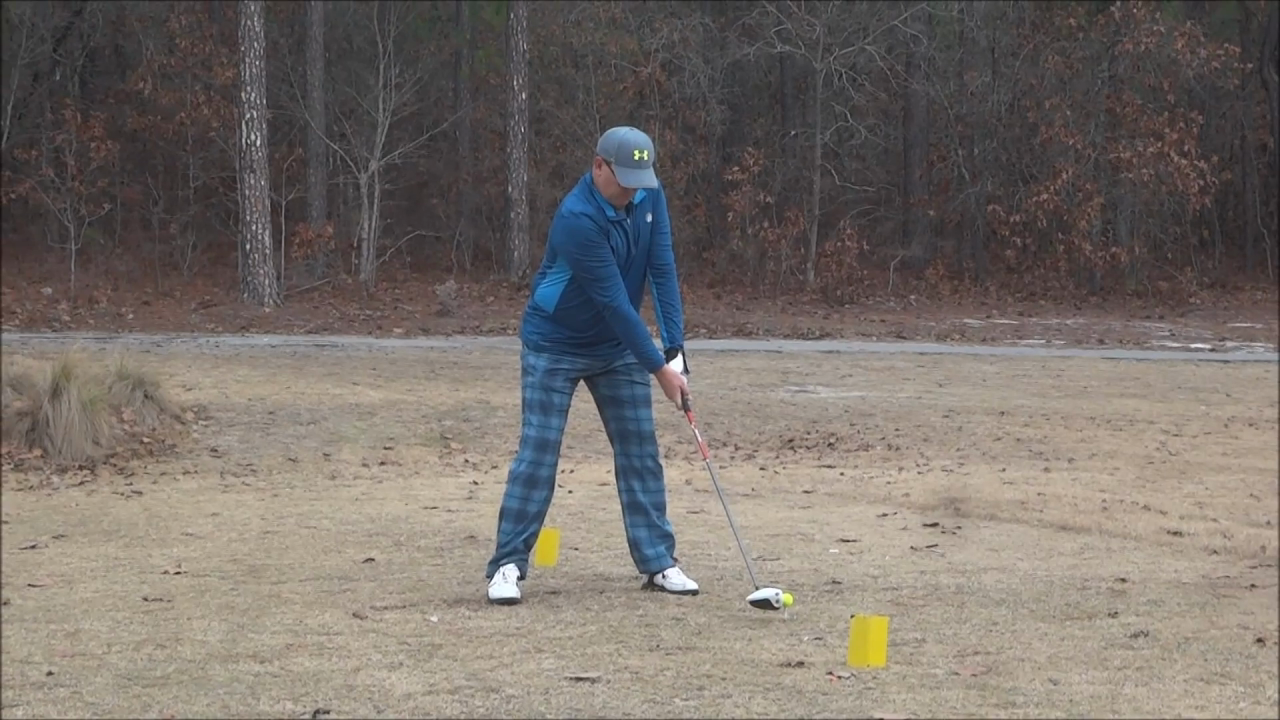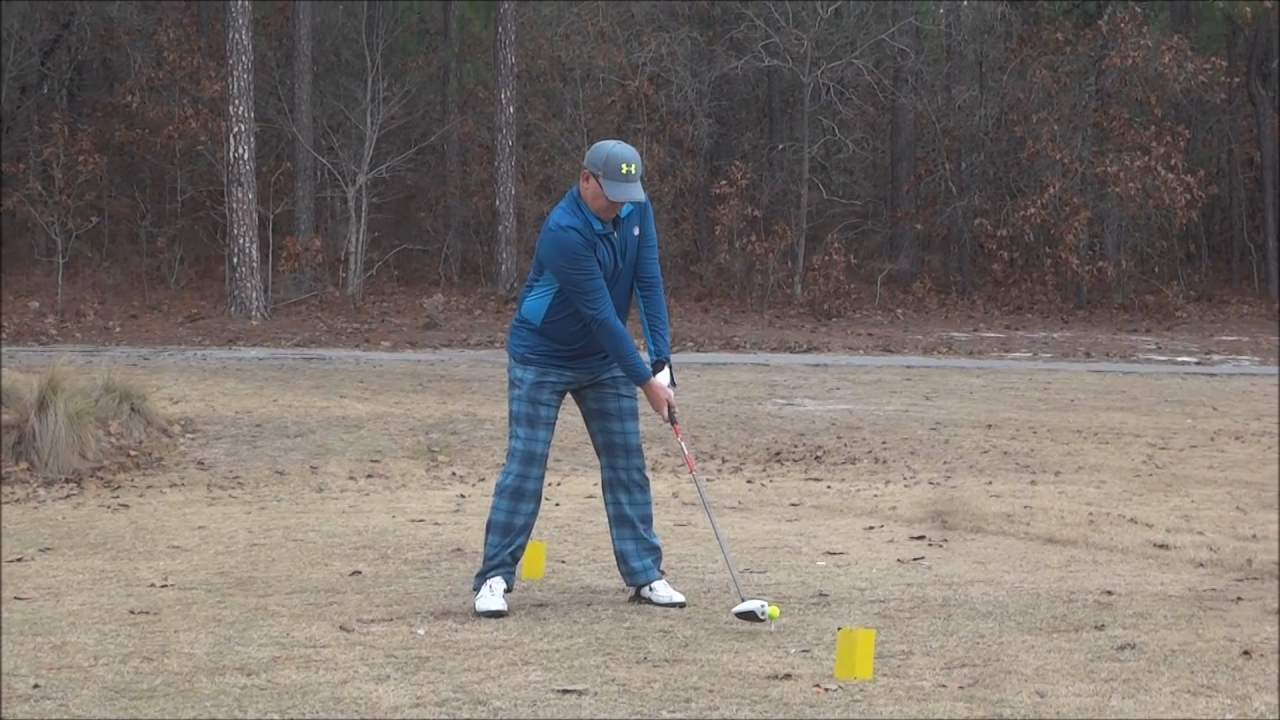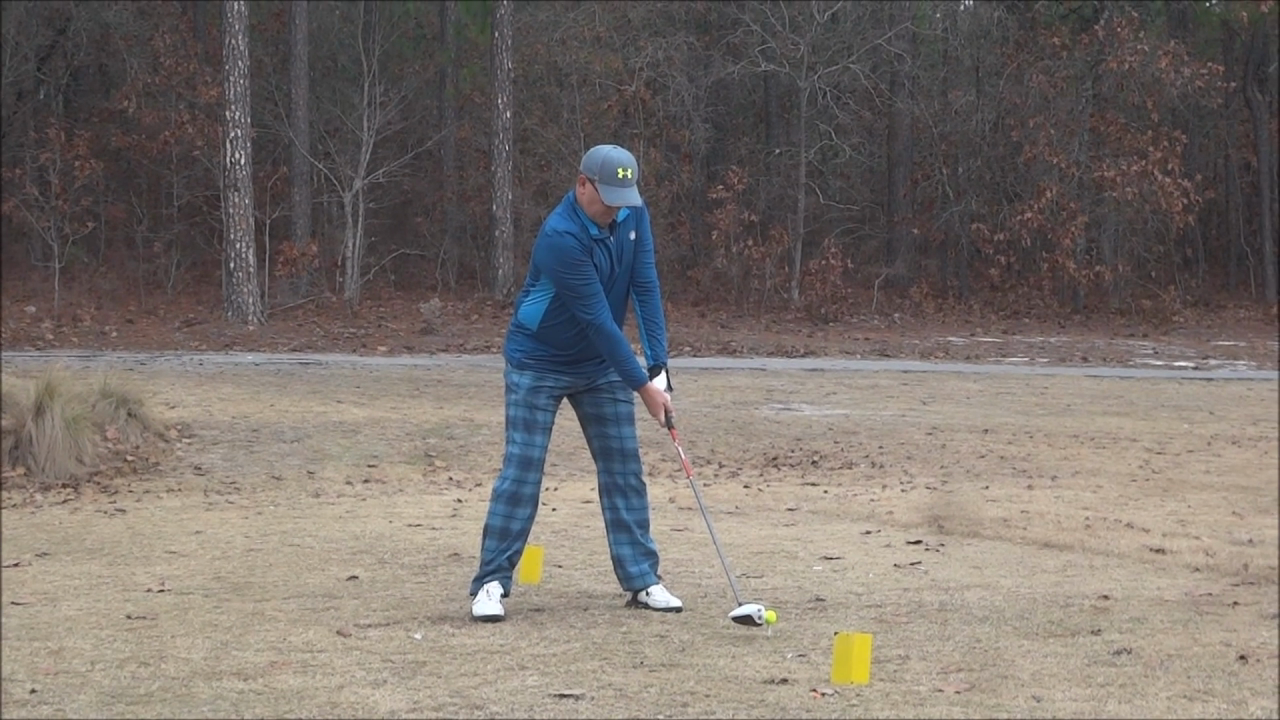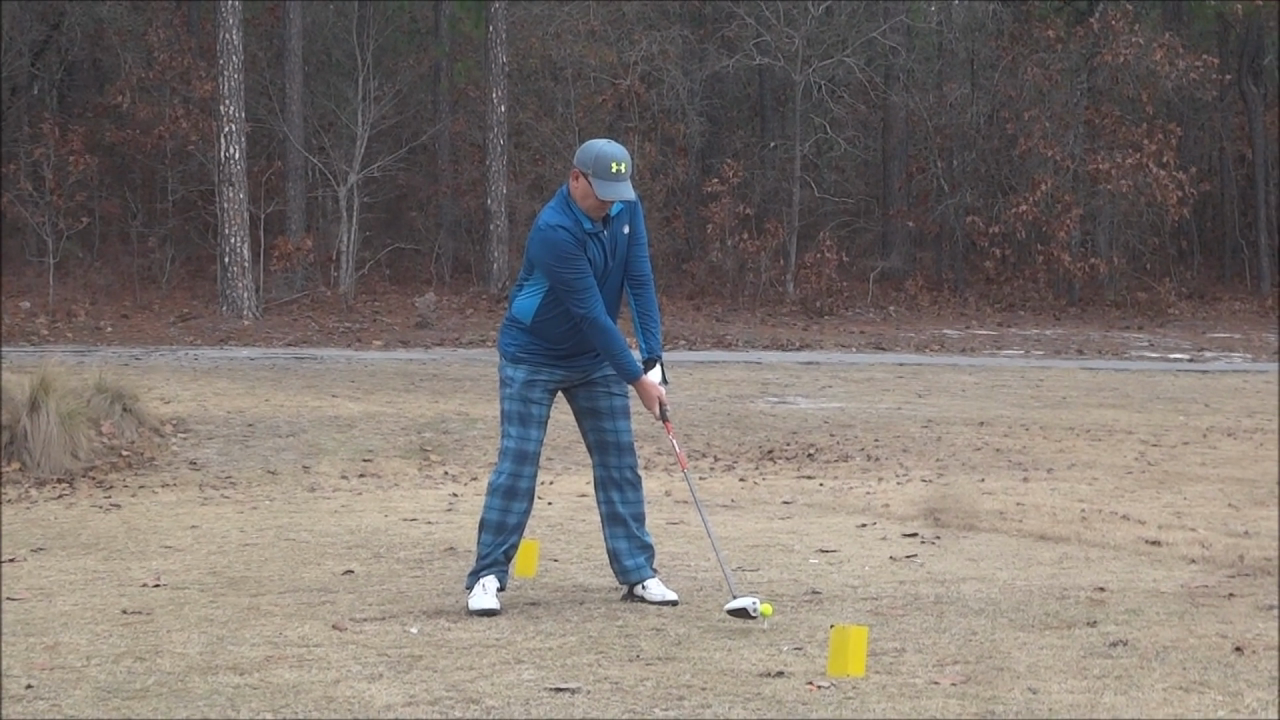
dt=1s
person 1, frame 1
left shoulder: (649, 197)
right shoulder: (577, 218)
left elbow: (663, 271)
right elbow: (613, 300)
left wrist: (675, 348)
right wrist: (658, 367)
left hip: (617, 345)
right hip: (555, 346)
left knee: (640, 452)
right knee: (538, 453)
left ankle: (658, 562)
right ankle: (507, 565)
person 1, frame 2
left shoulder: (637, 209)
right shoulder: (564, 231)
left elbow: (649, 284)
right elbow: (600, 314)
left wrist: (662, 360)
right wrist: (645, 380)
left hip: (605, 358)
right hip: (541, 359)
left knee: (627, 466)
right knee: (524, 467)
left ankle: (645, 575)
right ankle: (494, 578)
person 1, frame 3
left shoulder: (633, 213)
right shoulder: (560, 236)
left elbow: (645, 288)
right elbow: (597, 318)
left wrist: (659, 366)
right wrist: (642, 385)
left hip: (601, 362)
right hip: (538, 363)
left knee: (624, 470)
right knee: (522, 471)
left ankle: (642, 579)
right ankle: (491, 583)
person 1, frame 4
left shoulder: (626, 208)
right shoulder: (554, 230)
left elbow: (640, 282)
right elbow: (590, 312)
left wrist: (653, 358)
right wrist: (637, 378)
left hip: (595, 356)
right hip: (532, 356)
left knee: (619, 462)
right knee: (518, 463)
left ankle: (637, 573)
right ankle: (487, 577)
